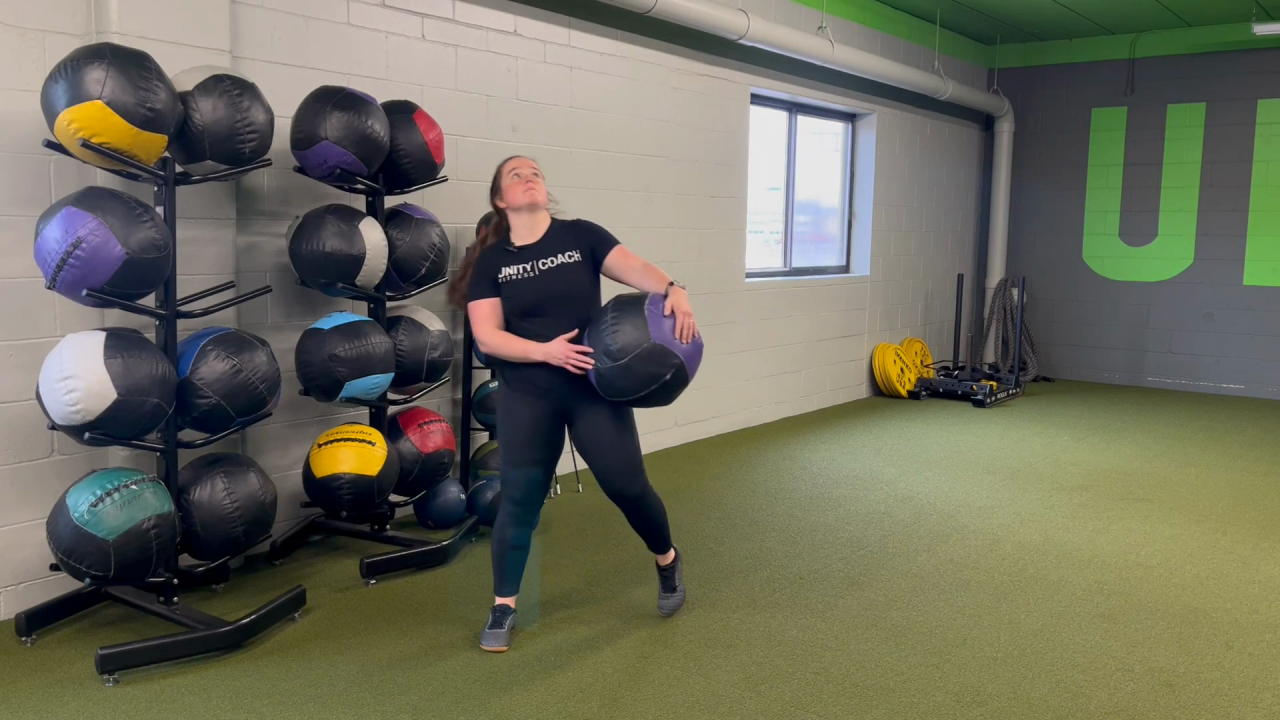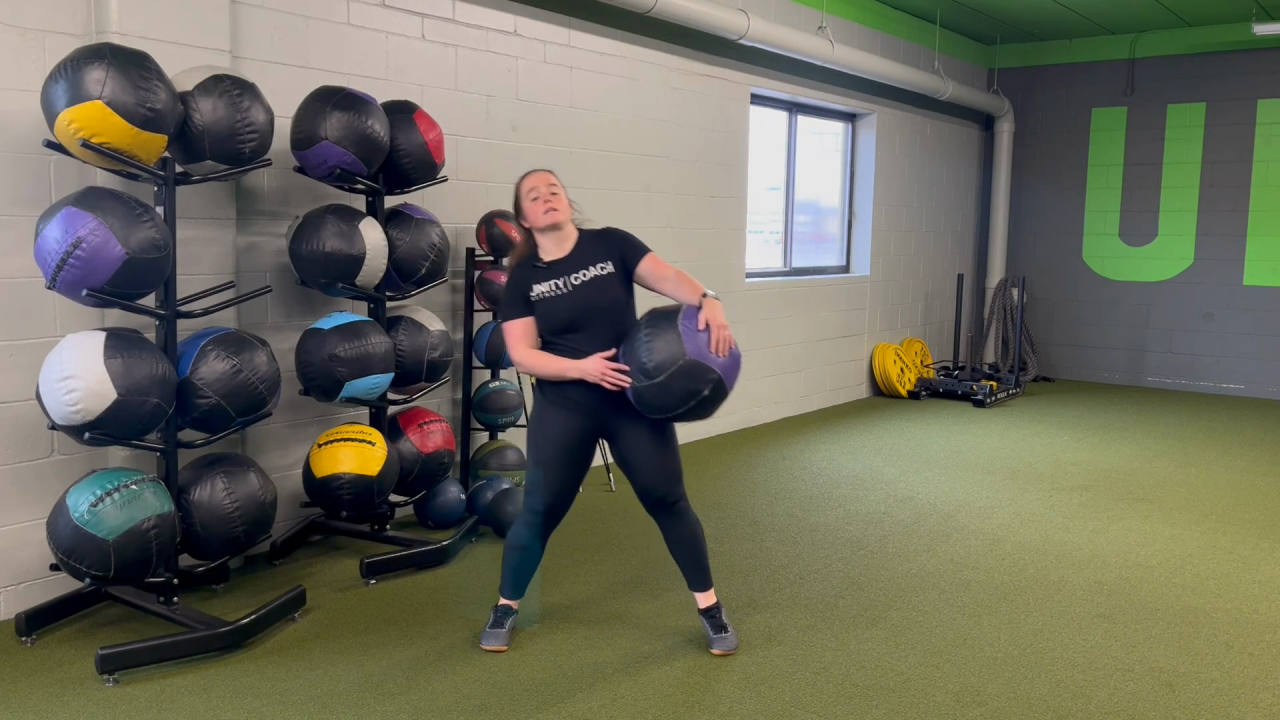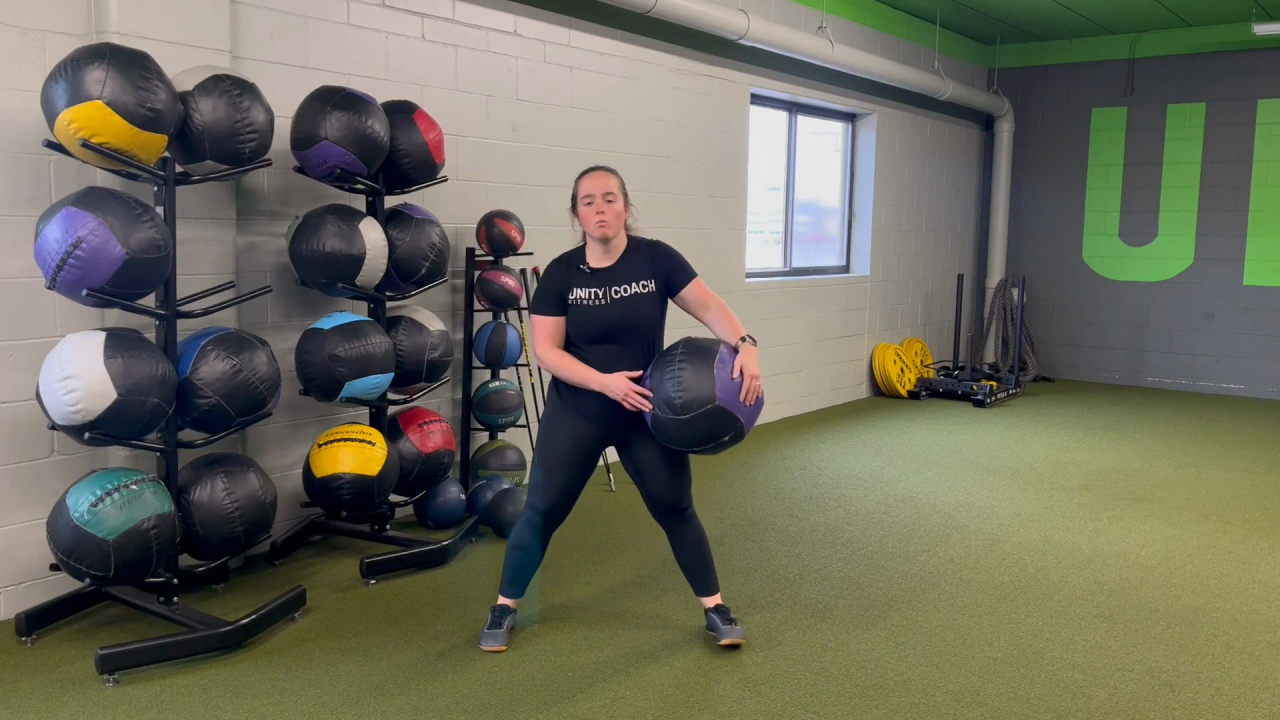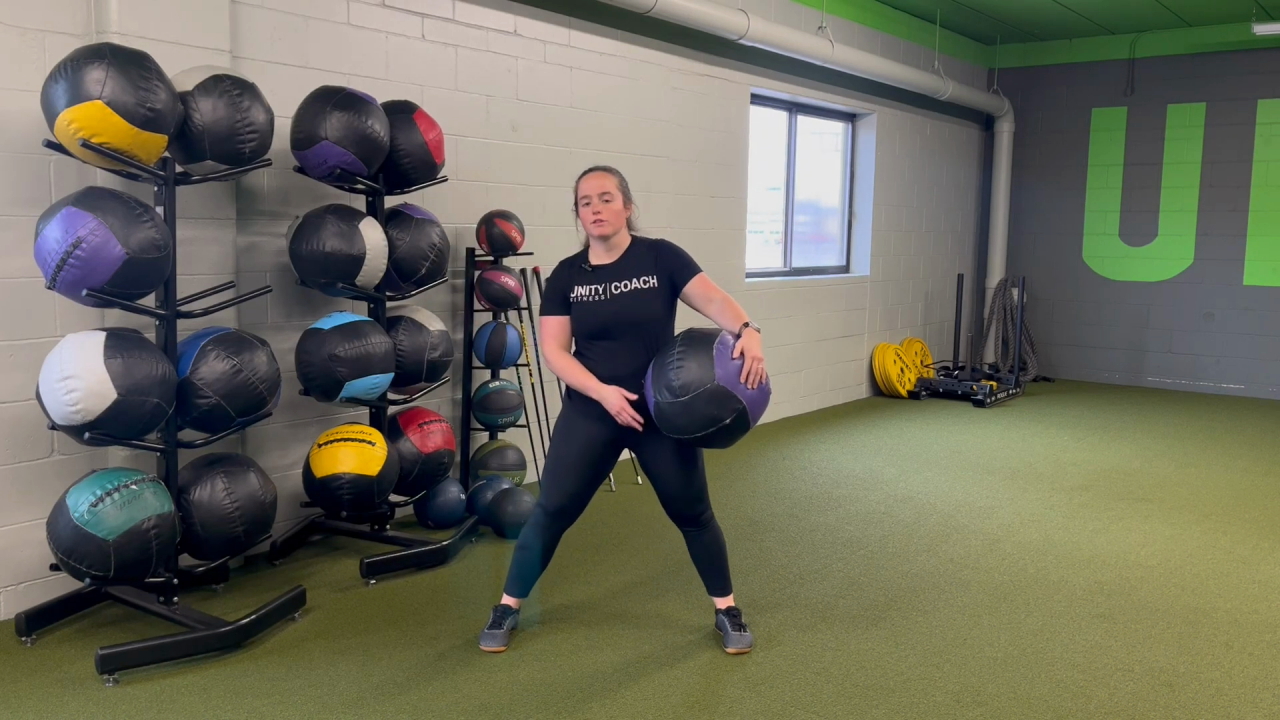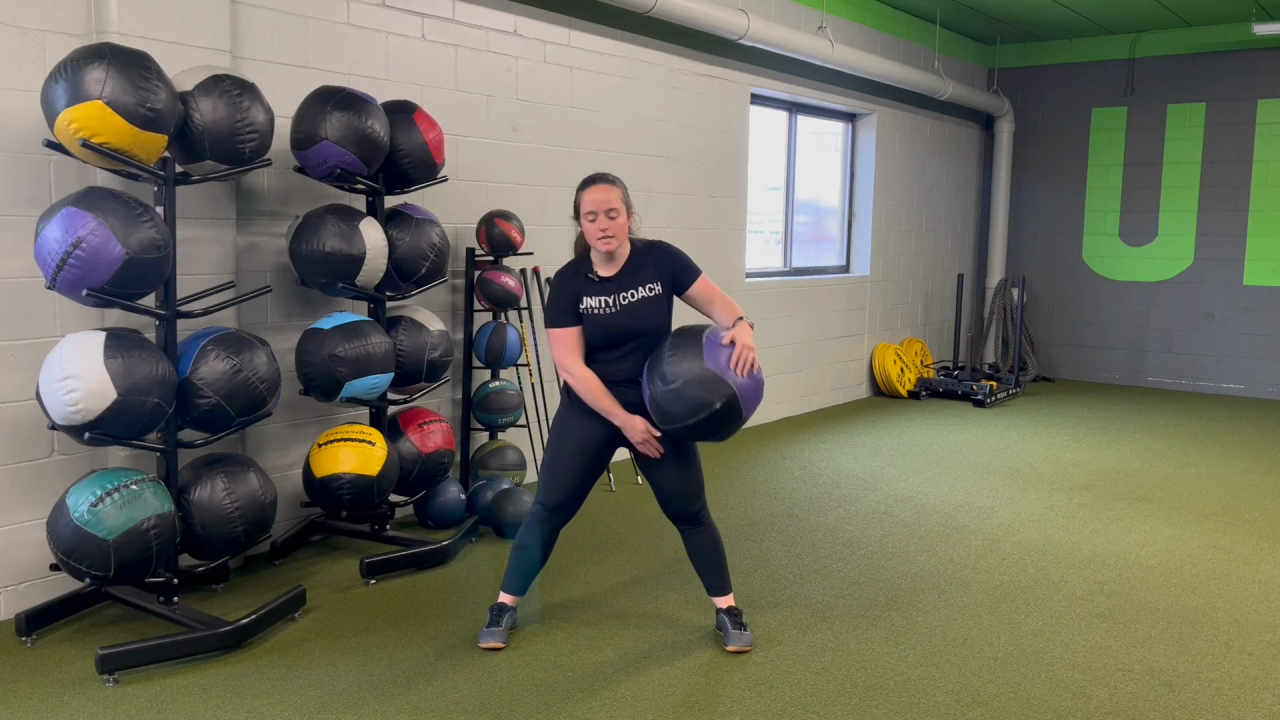
dt=0.5s
person 1, frame 1
left shoulder: (581, 236)
right shoulder: (492, 261)
left elbow: (634, 269)
right elbow: (488, 335)
left wrist: (673, 291)
right wrist: (547, 350)
left hip: (596, 387)
right hip: (527, 396)
left knee: (628, 486)
right knee: (520, 501)
left ankle: (666, 562)
right ankle: (504, 606)
person 1, frame 2
left shoulder: (609, 245)
right shoulder: (523, 278)
left elbow: (665, 277)
right elbow: (522, 354)
left wrist: (707, 301)
right wrist: (582, 368)
left hip: (634, 401)
right hip: (563, 409)
left knee: (667, 500)
right knee: (541, 509)
left ankle: (710, 607)
right ankle: (506, 606)
person 1, frame 3
left shoulder: (656, 258)
right shoulder: (560, 273)
left elbow: (707, 306)
right elbow: (545, 349)
left wrist: (745, 345)
right wrist: (605, 382)
left hip: (648, 411)
right hip: (575, 412)
left knee: (675, 508)
right knee: (543, 509)
left ankle: (714, 608)
right ankle: (505, 607)
person 1, frame 4
left shoulder: (661, 256)
right shoulder: (567, 275)
left elbow: (713, 300)
right elbow: (554, 350)
left wrist: (748, 331)
right wrist: (601, 392)
right hip: (589, 415)
left knee: (692, 513)
right knee: (552, 510)
left ankle: (726, 609)
right ankle: (508, 606)
person 1, frame 5
left shoulder: (661, 258)
right shoulder: (568, 282)
left elbow: (715, 301)
right elbow: (569, 366)
left wrist: (741, 326)
right wrist: (624, 422)
right hip: (589, 413)
left knee: (689, 509)
right knee: (551, 507)
left ankle: (726, 609)
right ankle: (505, 605)
